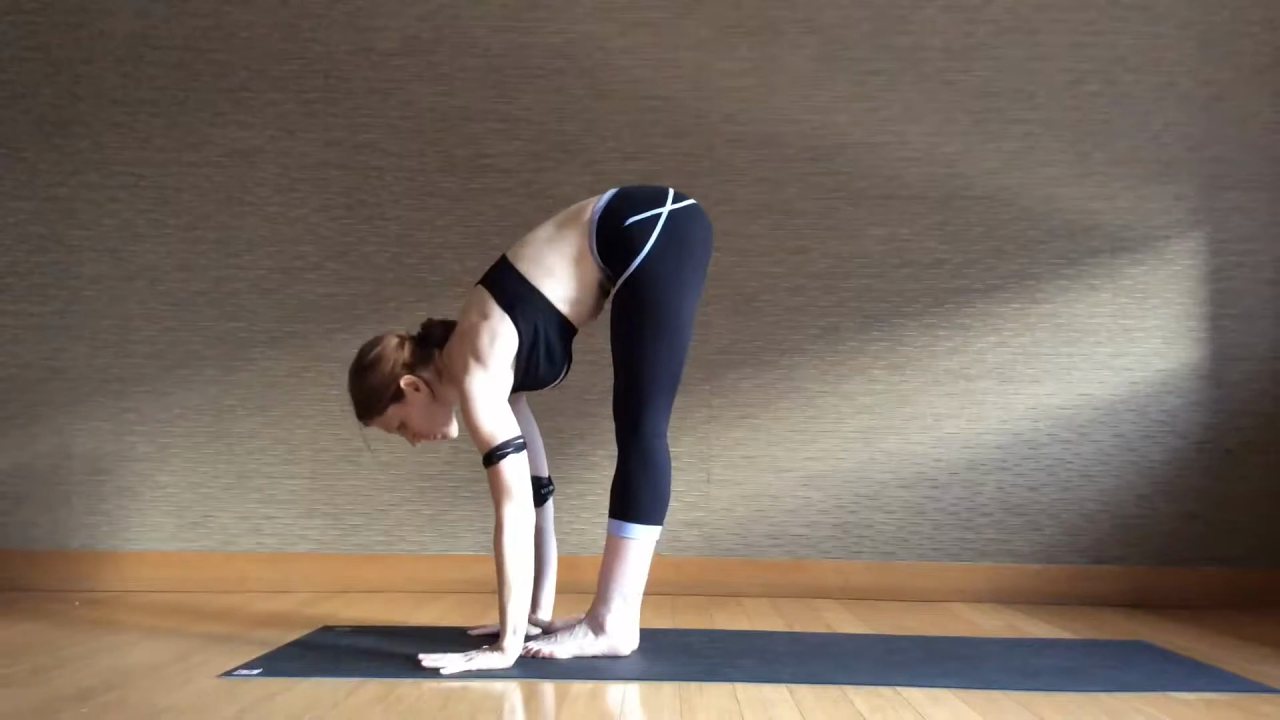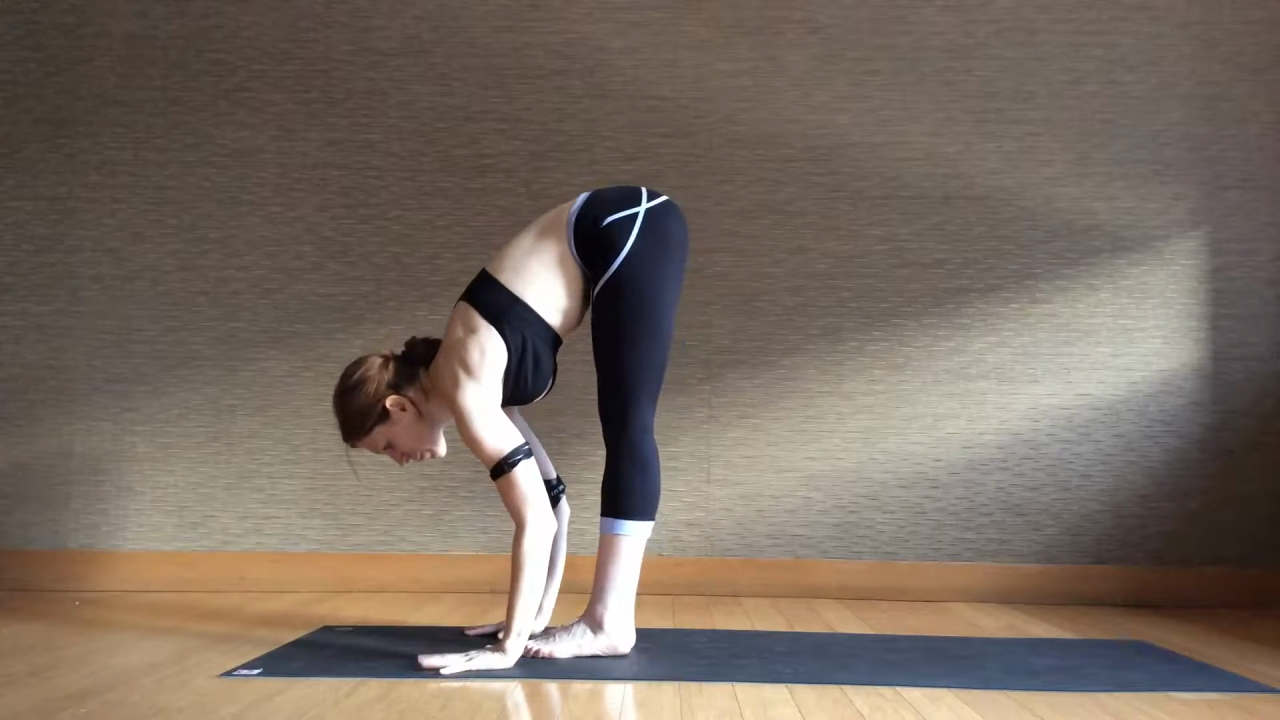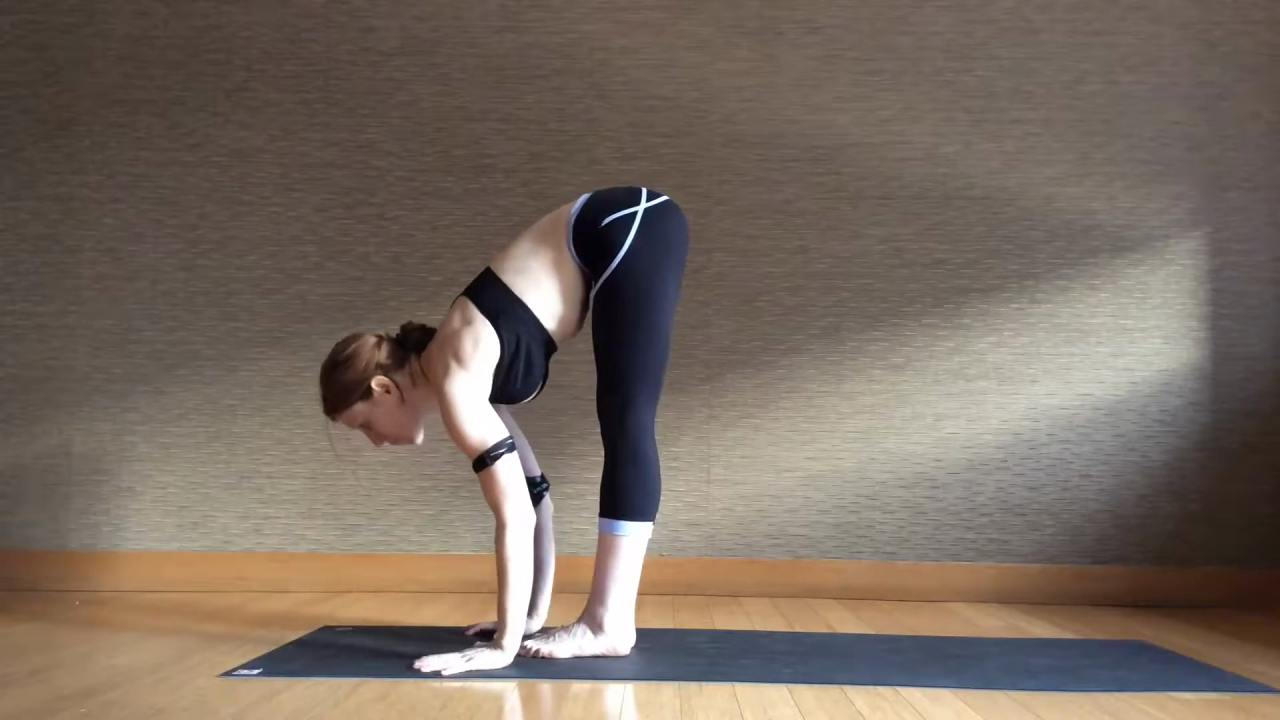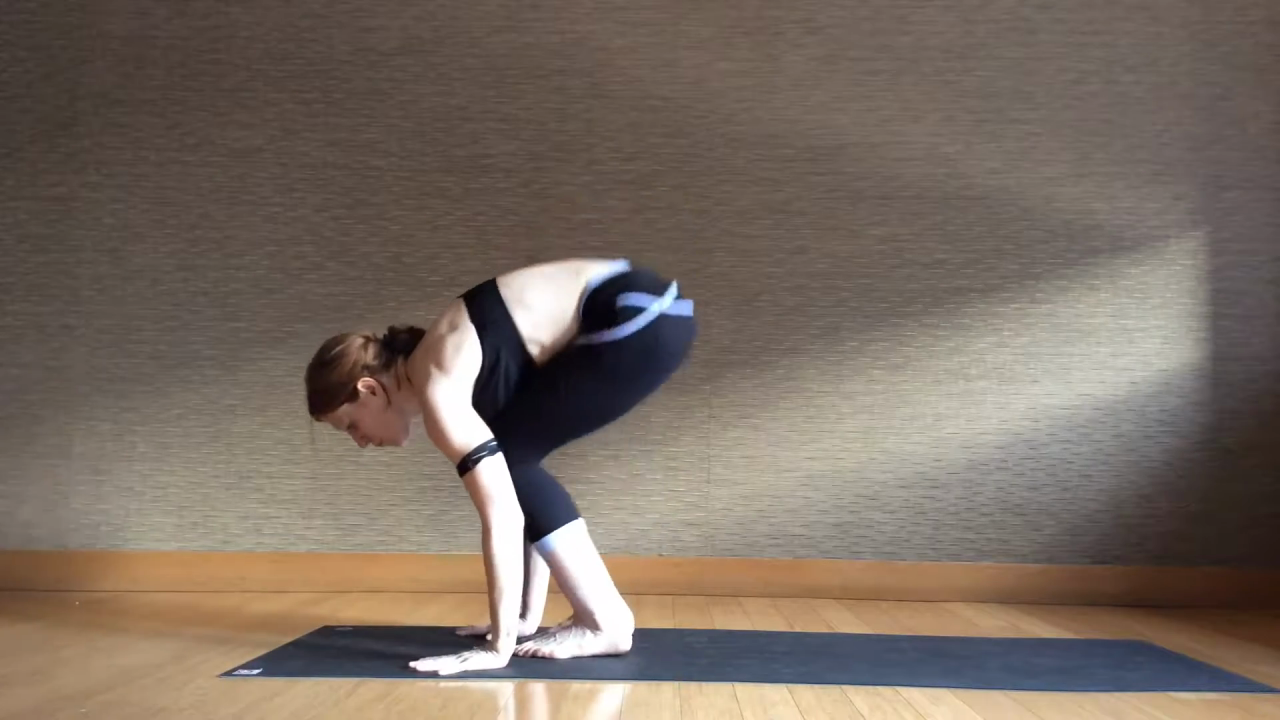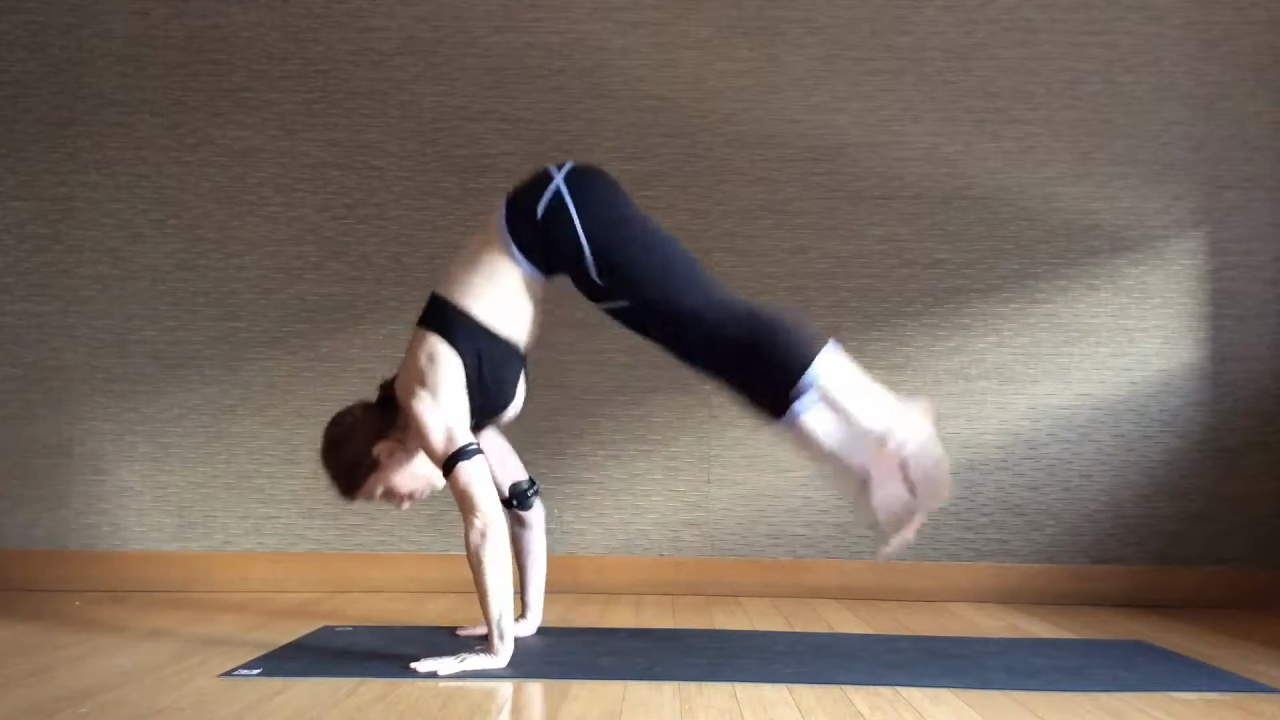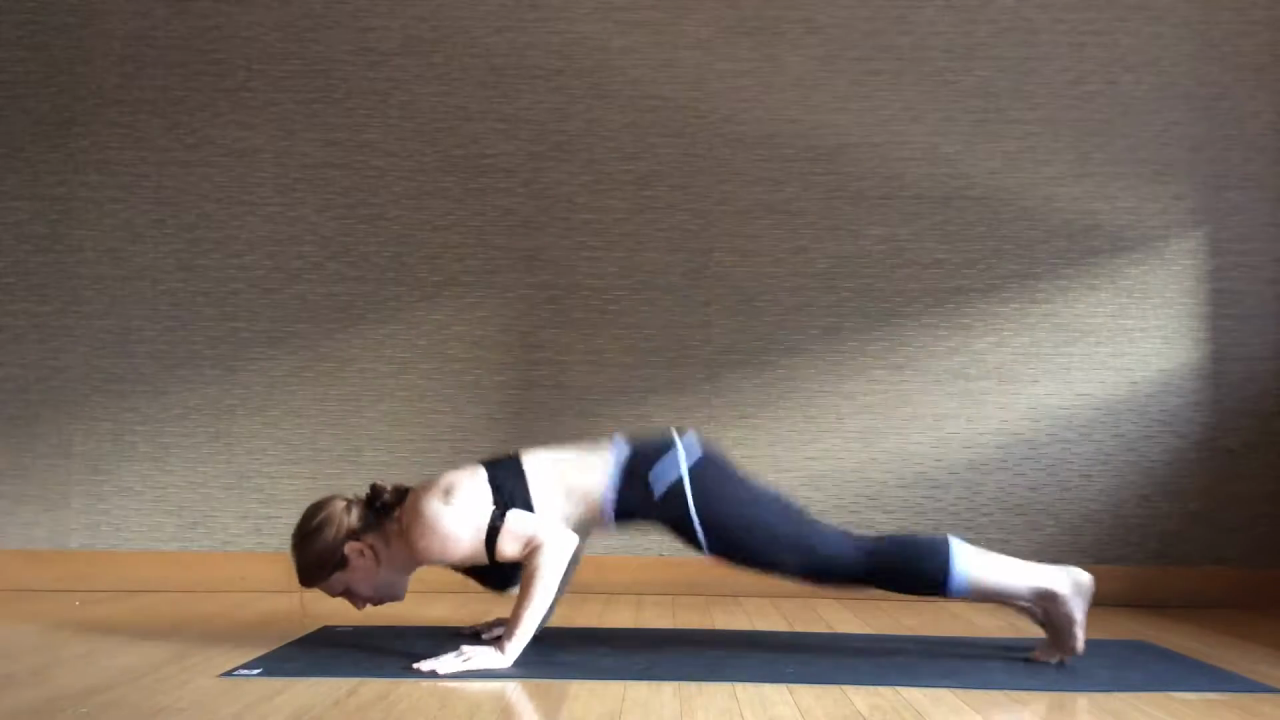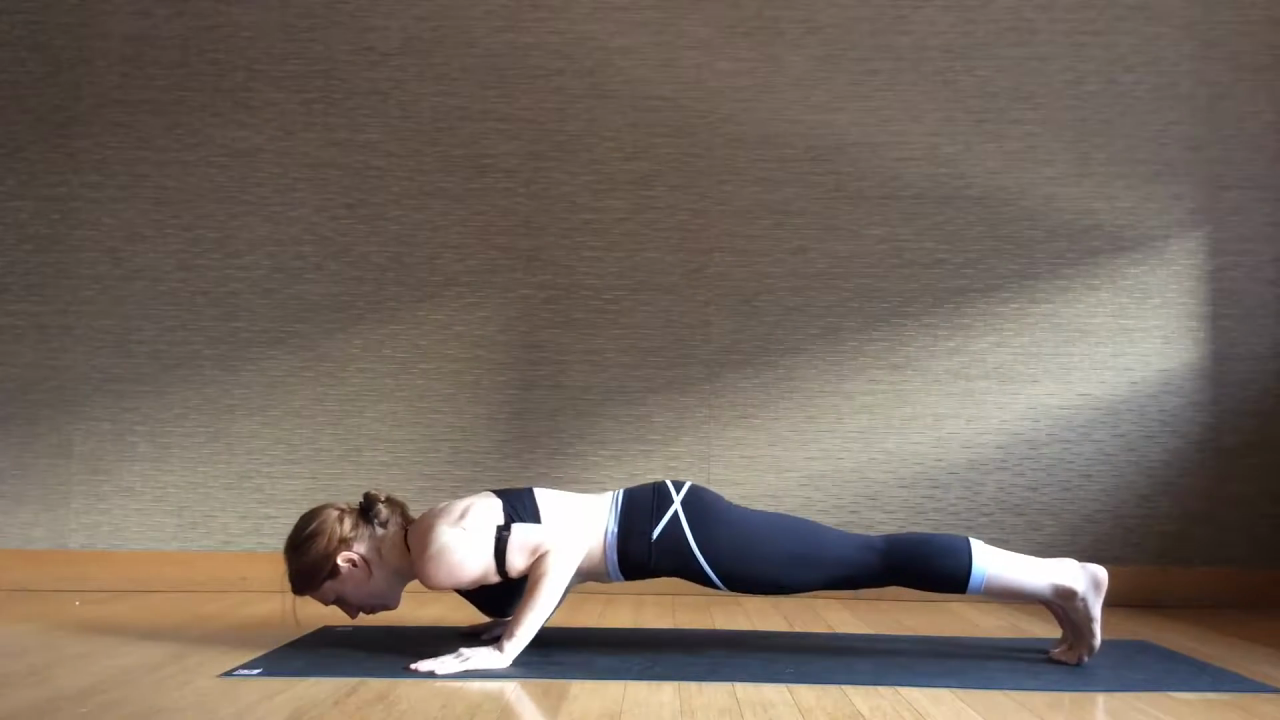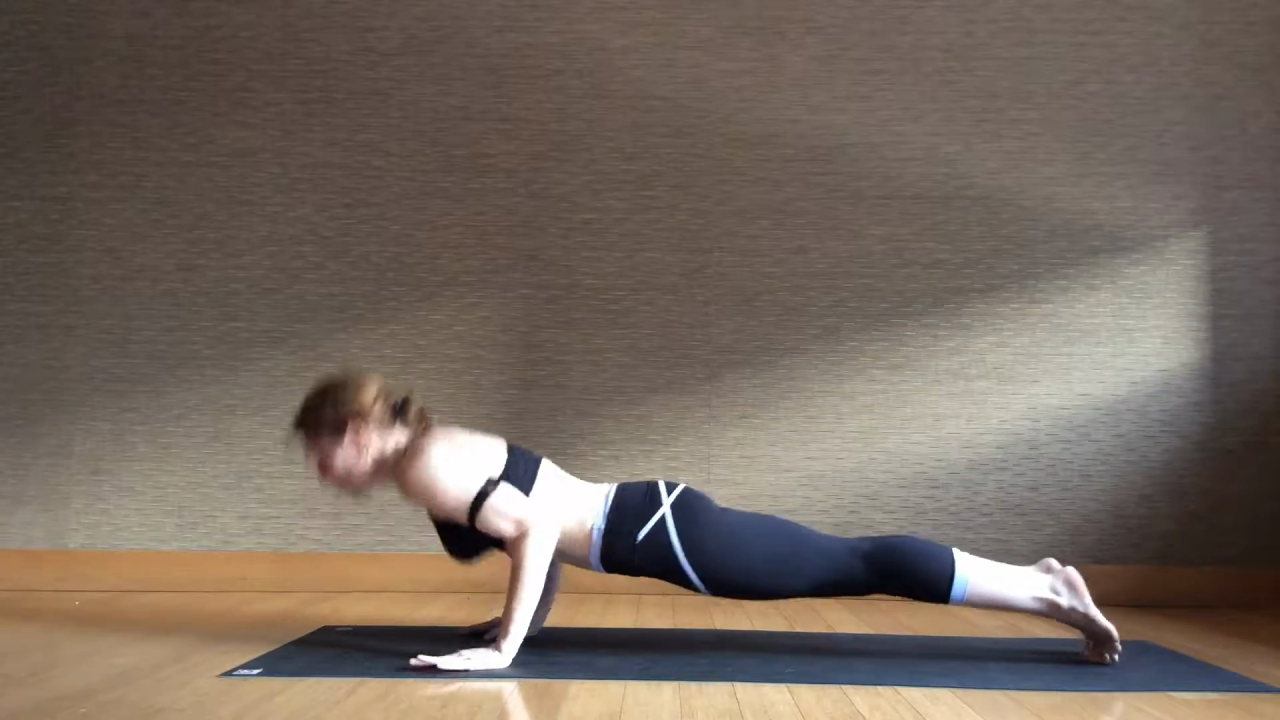
dt=0.5s
person 1, frame 1
left shoulder: (474, 376)
right shoulder: (491, 367)
left elbow: (517, 513)
right elbow: (537, 489)
left wrist: (509, 645)
right wrist: (538, 614)
left hip: (655, 231)
right hip: (650, 230)
left knee: (640, 431)
right knee: (636, 432)
left ankle: (611, 624)
right ankle: (615, 617)
person 1, frame 2
left shoulder: (465, 391)
right shoulder: (474, 381)
left elbow: (535, 520)
right elbow: (549, 497)
left wrist: (509, 646)
right wrist: (536, 617)
left hip: (631, 230)
right hip: (625, 232)
left knee: (627, 429)
right knee: (623, 430)
left ankle: (609, 623)
right ankle: (608, 617)
person 1, frame 3
left shoulder: (454, 381)
right shoulder: (468, 374)
left elbow: (515, 517)
right elbow: (530, 491)
left wrist: (506, 645)
right wrist: (532, 616)
left hip: (634, 230)
right hip: (626, 232)
left knee: (626, 426)
right knee: (622, 428)
left ankle: (609, 625)
right ankle: (607, 618)
person 1, frame 4
left shoulder: (437, 385)
right shoulder: (451, 376)
left elbow: (501, 517)
right elbow: (512, 502)
left wrist: (500, 645)
right wrist: (528, 618)
left hip: (642, 312)
right hip: (637, 308)
left knee: (510, 455)
right knee: (515, 455)
left ankle: (605, 622)
right ankle: (599, 615)
person 1, frame 5
left shoulder: (424, 407)
right shoulder: (454, 410)
left elbow: (484, 521)
right elbow: (524, 499)
left wrist: (498, 643)
right wrist: (527, 614)
left hip: (559, 208)
right hip: (552, 219)
left knee: (716, 327)
right knee: (713, 347)
left ankle: (893, 427)
right ankle: (865, 467)
person 1, frame 6
left shoulder: (428, 530)
right shoulder: (434, 511)
left elbow: (548, 551)
left wrist: (507, 645)
right wrist: (520, 615)
left hip: (656, 477)
right hip: (650, 468)
left knee: (849, 557)
right knee: (847, 556)
left ankle: (1042, 584)
right ankle: (1043, 585)
person 1, frame 7
left shoulder: (435, 558)
right shoulder: (435, 529)
left elbow: (555, 551)
left wrist: (505, 648)
right wrist: (515, 614)
left hip: (673, 531)
right hip: (664, 517)
left knee: (868, 560)
right knee: (862, 561)
left ankle: (1062, 581)
right ankle: (1062, 577)
person 1, frame 8
left shoulder: (424, 468)
right shoulder: (443, 446)
left elbow: (535, 527)
left wrist: (504, 644)
right wrist: (522, 617)
left hip: (664, 535)
right hip: (660, 519)
left knee: (861, 565)
right knee: (856, 566)
left ankle: (1044, 592)
right ankle: (1039, 581)
